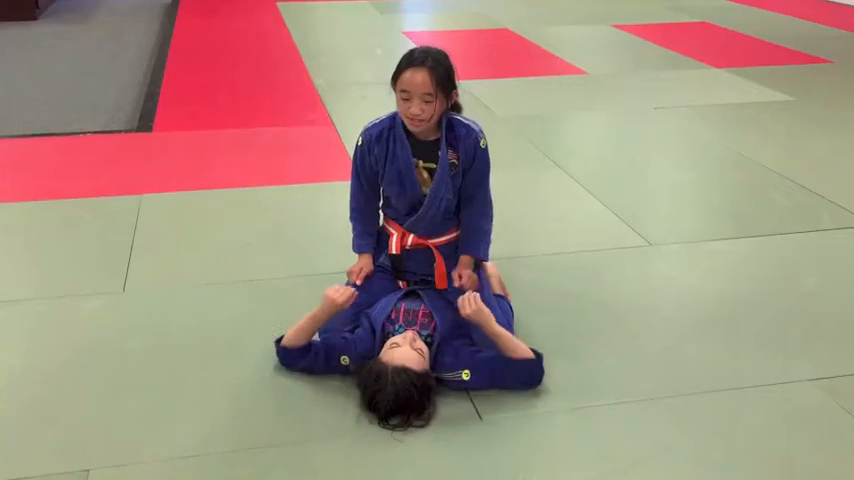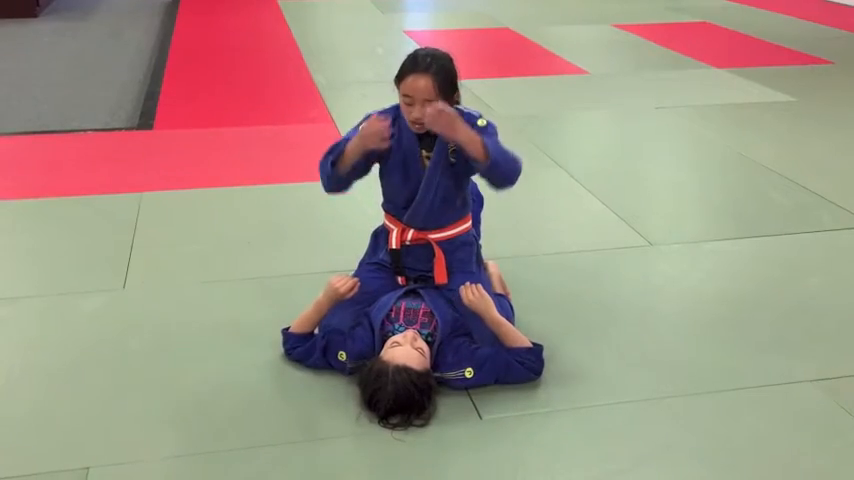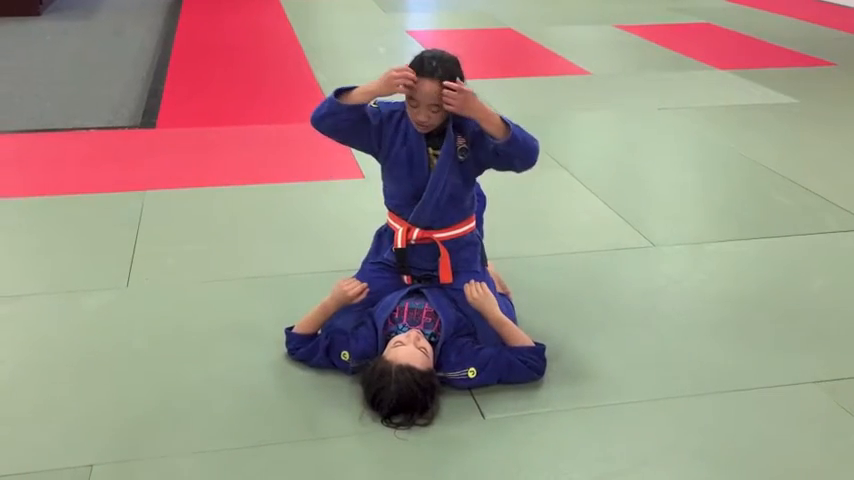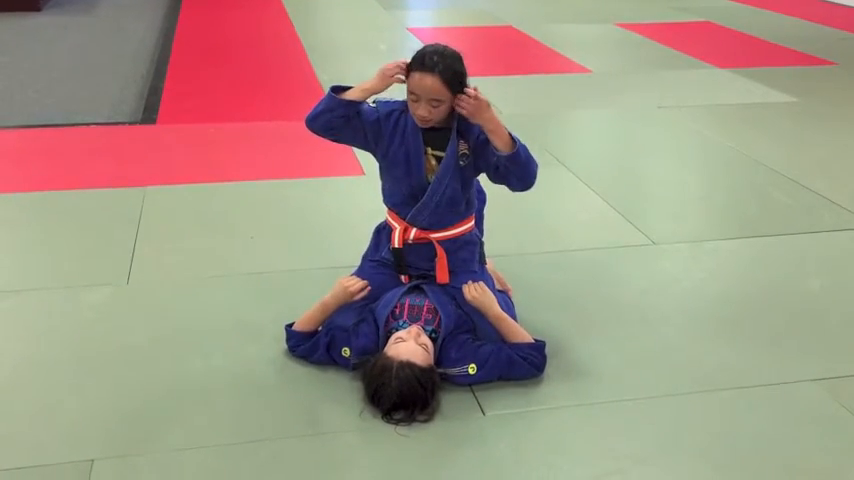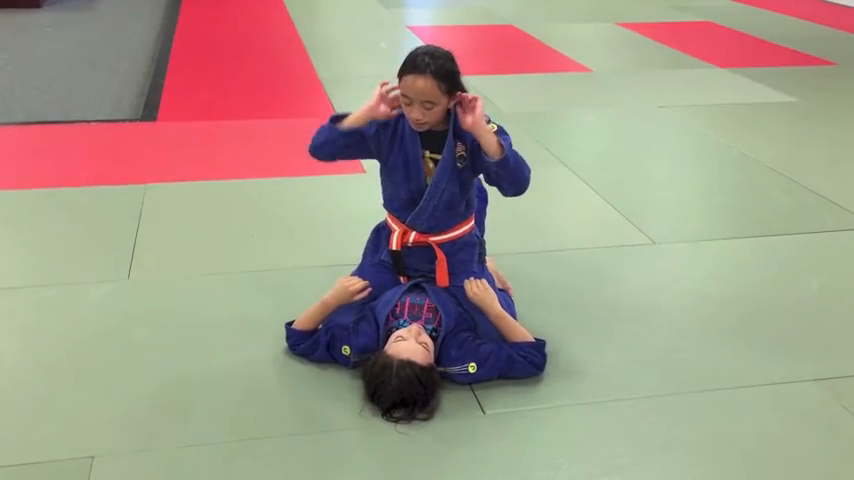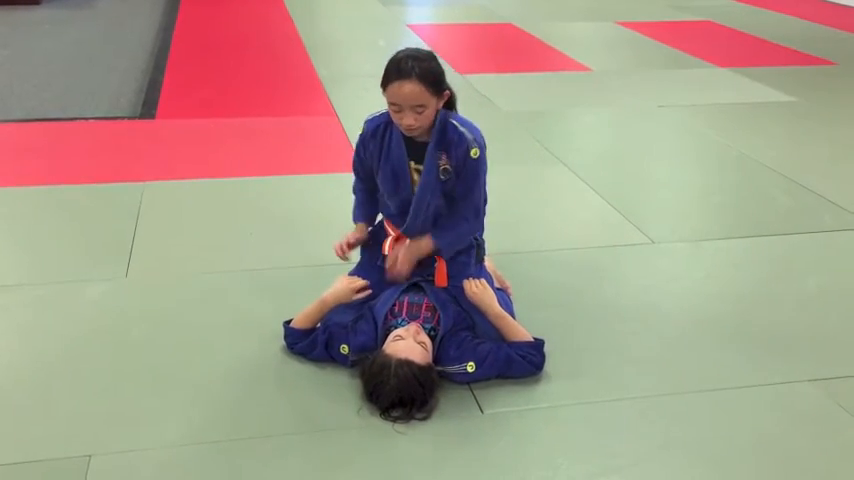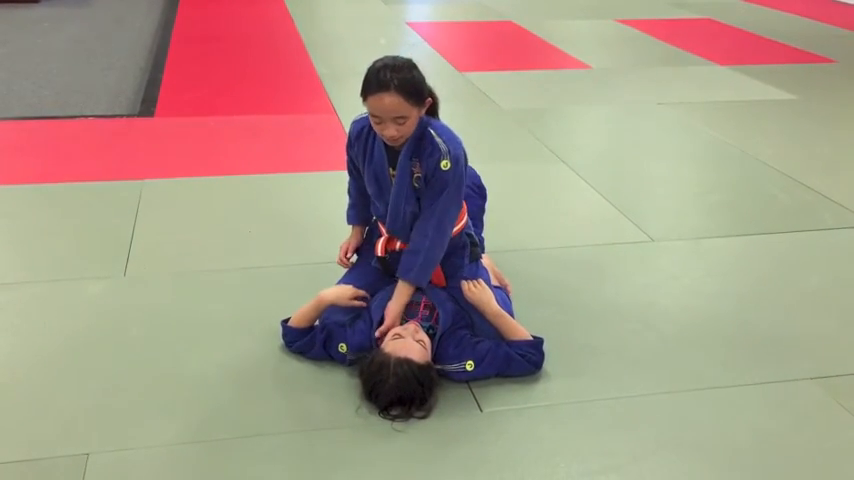
dt=0.4s
person 1, frame 1
left shoulder: (468, 140)
right shoulder: (375, 139)
left elbow: (476, 206)
right elbow: (364, 201)
left wrist: (467, 261)
right wrist: (365, 253)
left hip: (451, 251)
right hip: (393, 250)
person 1, frame 2
left shoulder: (468, 125)
right shoulder: (382, 124)
left elbow: (507, 173)
right elbow: (332, 178)
left wrist: (461, 135)
right wrist: (359, 144)
left hip: (453, 248)
right hip: (395, 244)
left knee: (490, 337)
person 1, frame 3
left shoulder: (471, 130)
right shoulder: (388, 122)
left elbow: (526, 155)
right elbow: (324, 119)
left wrist: (480, 112)
right wrist: (374, 89)
left hip: (457, 251)
right hip: (397, 247)
person 1, frame 4
left shoulder: (475, 130)
right shoulder: (387, 121)
left elbow: (523, 178)
right elbow: (321, 122)
left wrist: (490, 124)
right wrist: (370, 87)
left hip: (455, 252)
right hip: (397, 244)
person 1, frame 5
left shoulder: (471, 132)
right shoulder: (387, 126)
left elbow: (516, 184)
right elbow: (321, 148)
left wrist: (481, 131)
right wrist: (367, 114)
left hip: (455, 251)
right hip: (395, 245)
left ankle: (483, 270)
person 1, frame 6
left shoulder: (465, 143)
right shoulder: (374, 132)
left elbow: (467, 218)
left wrist: (417, 250)
right wrist: (361, 228)
left hip: (451, 254)
right hip: (392, 244)
left ankle: (480, 268)
person 1, frame 7
left shoulder: (445, 152)
right shoulder: (361, 134)
left elbow: (433, 231)
left wrist: (400, 301)
right wrist: (358, 231)
left hip: (444, 250)
right hip: (387, 242)
left ankle: (480, 267)
person 2, frame 1
left shoulder: (360, 352)
right shoulder: (452, 364)
left elbow: (291, 354)
right elbow: (531, 370)
left wrist: (321, 313)
right wrist: (488, 324)
right ankle: (489, 273)
person 2, frame 2
left shoulder: (358, 352)
right shoulder: (452, 365)
left elbow: (296, 343)
right elbow: (530, 362)
left wrist: (326, 299)
right wrist: (489, 314)
right ankle: (489, 273)
person 2, frame 3
left shoulder: (360, 351)
right shoulder: (456, 365)
left elbow: (298, 342)
right elbow: (533, 362)
left wrist: (332, 302)
right wrist: (492, 312)
person 2, frame 4
left shoulder: (360, 347)
right shoulder: (458, 362)
left elbow: (298, 339)
right elbow: (533, 357)
left wrist: (332, 300)
right wrist: (492, 309)
person 2, frame 5
left shoulder: (361, 345)
right shoulder: (457, 361)
left elbow: (299, 338)
right elbow: (533, 358)
left wrist: (331, 300)
right wrist: (493, 308)
person 2, frame 6
left shoulder: (360, 344)
right shoulder: (455, 360)
left elbow: (297, 337)
right elbow: (532, 357)
left wrist: (330, 298)
right wrist: (492, 307)
person 2, frame 7
left shoulder: (358, 343)
right shoulder: (454, 359)
left elbow: (295, 335)
right elbow: (531, 356)
left wrist: (325, 298)
right wrist: (490, 307)
